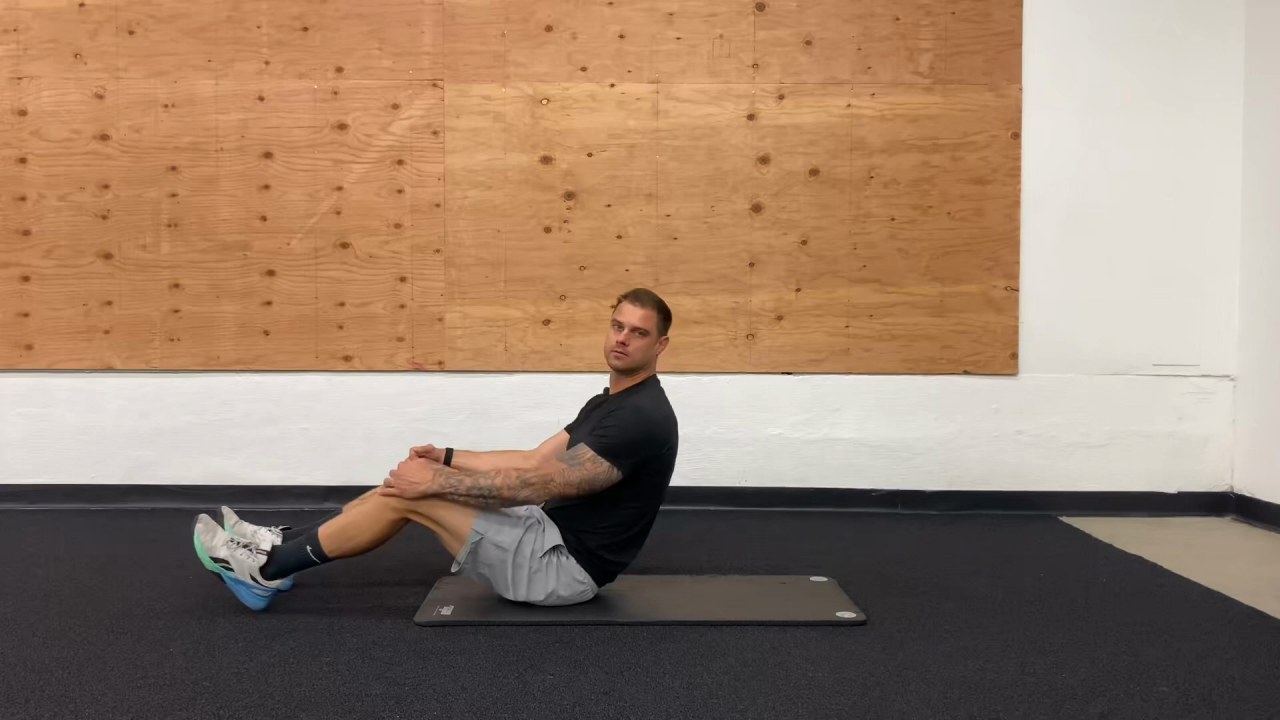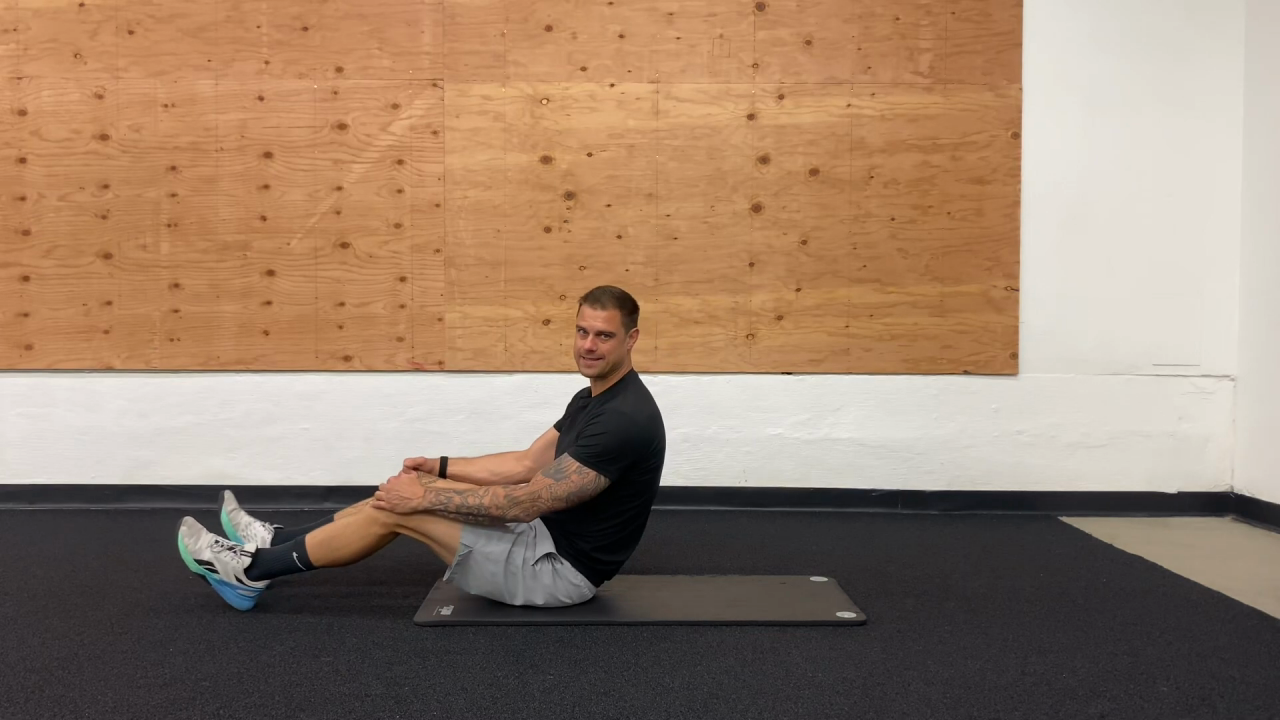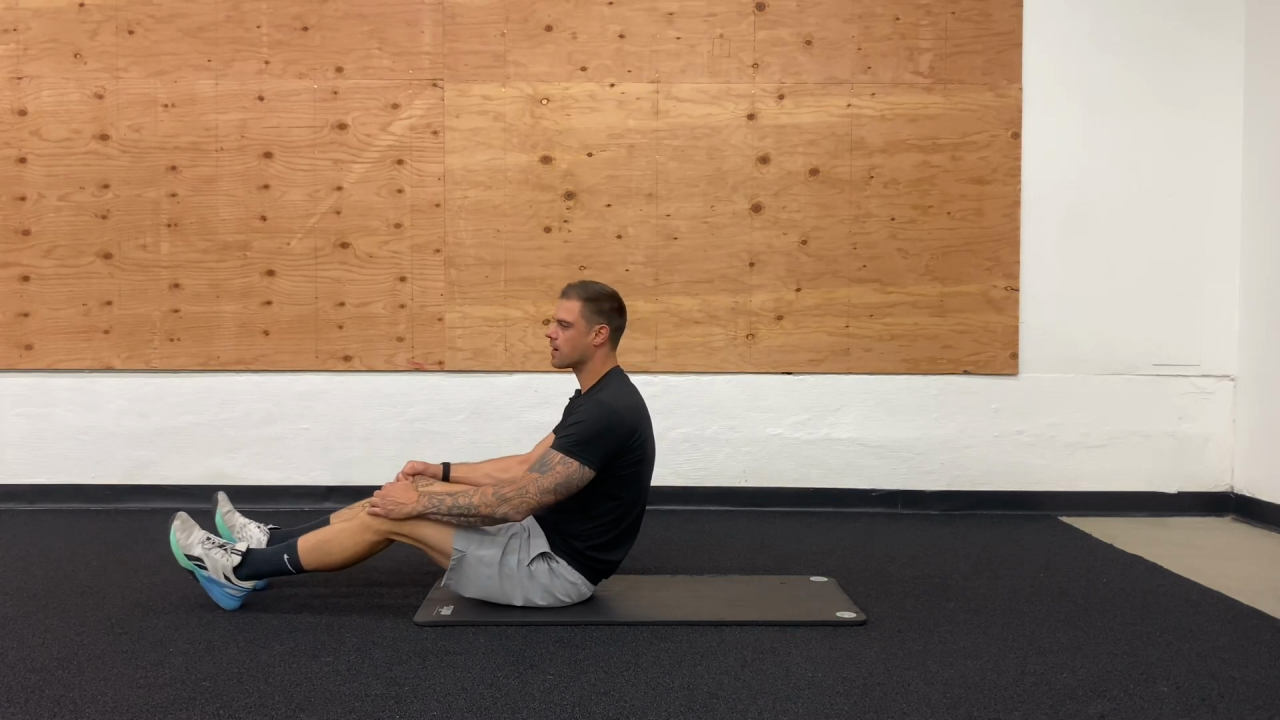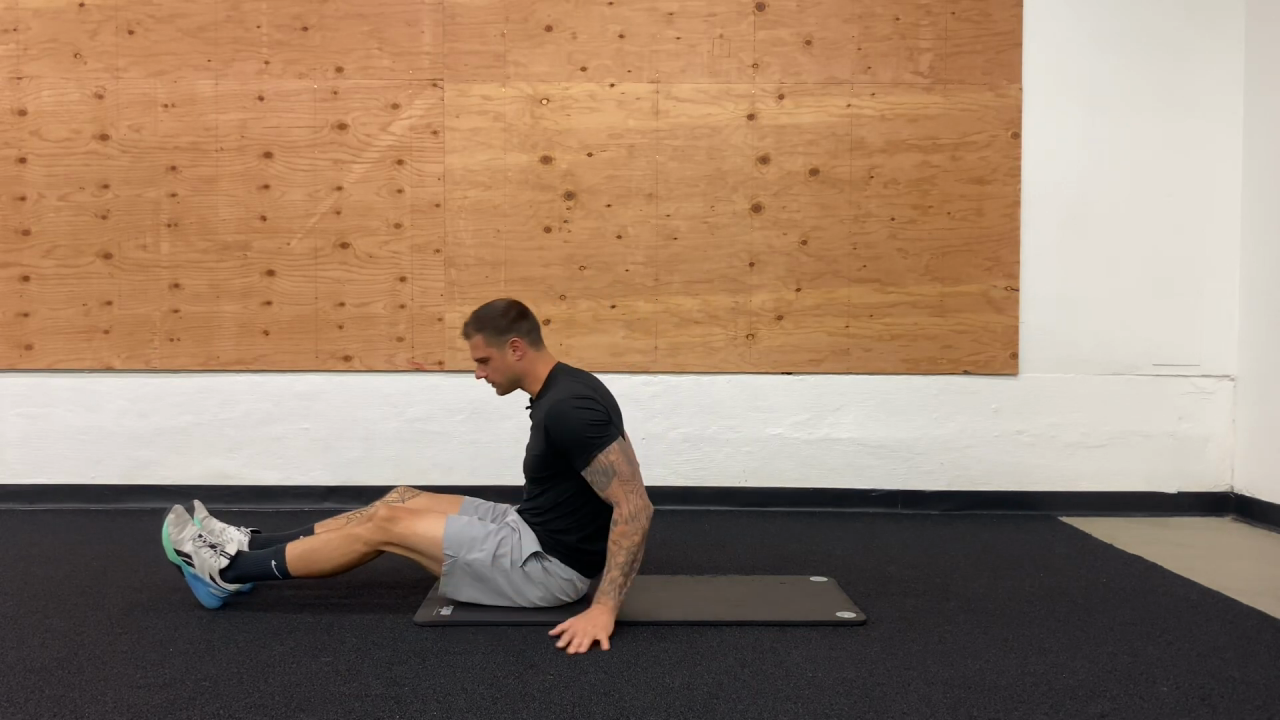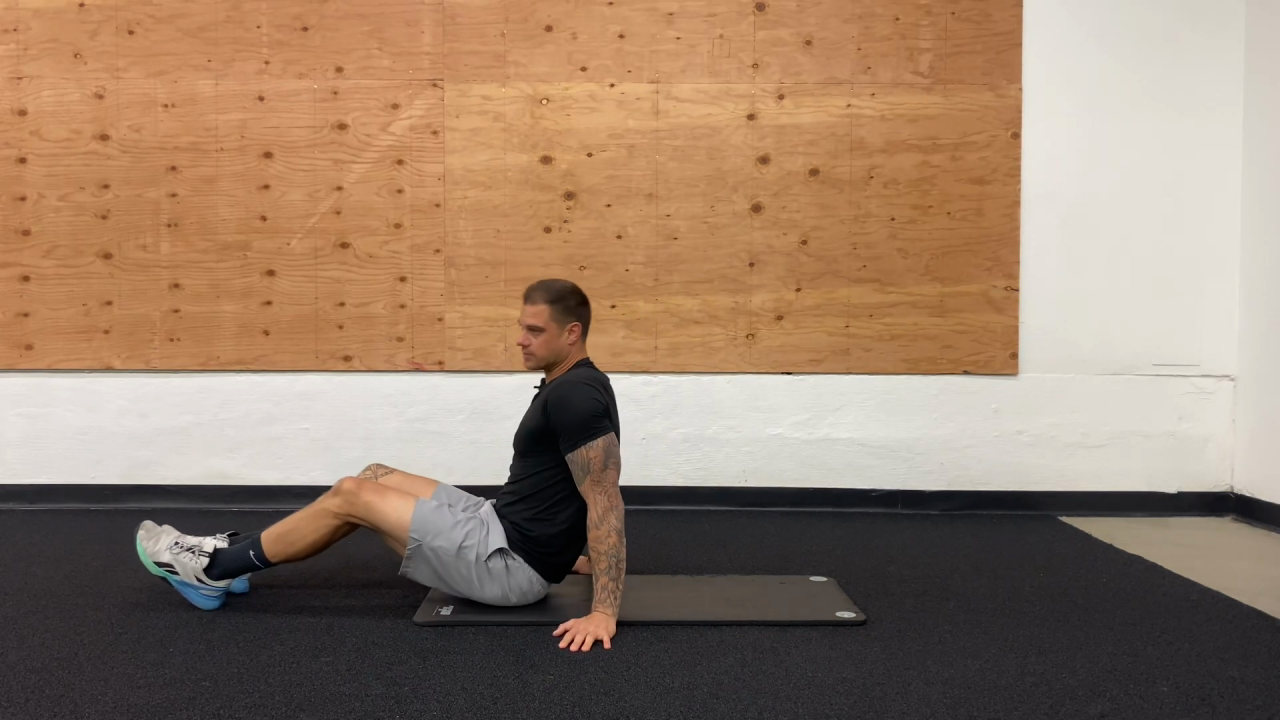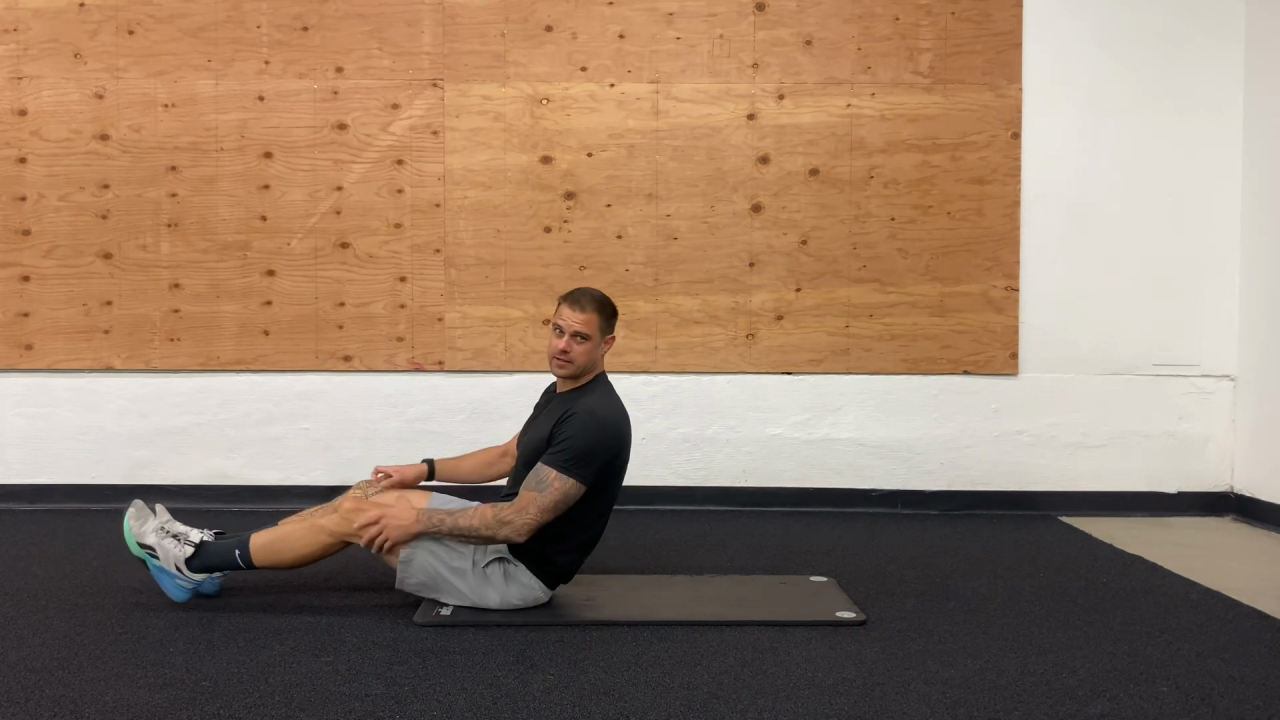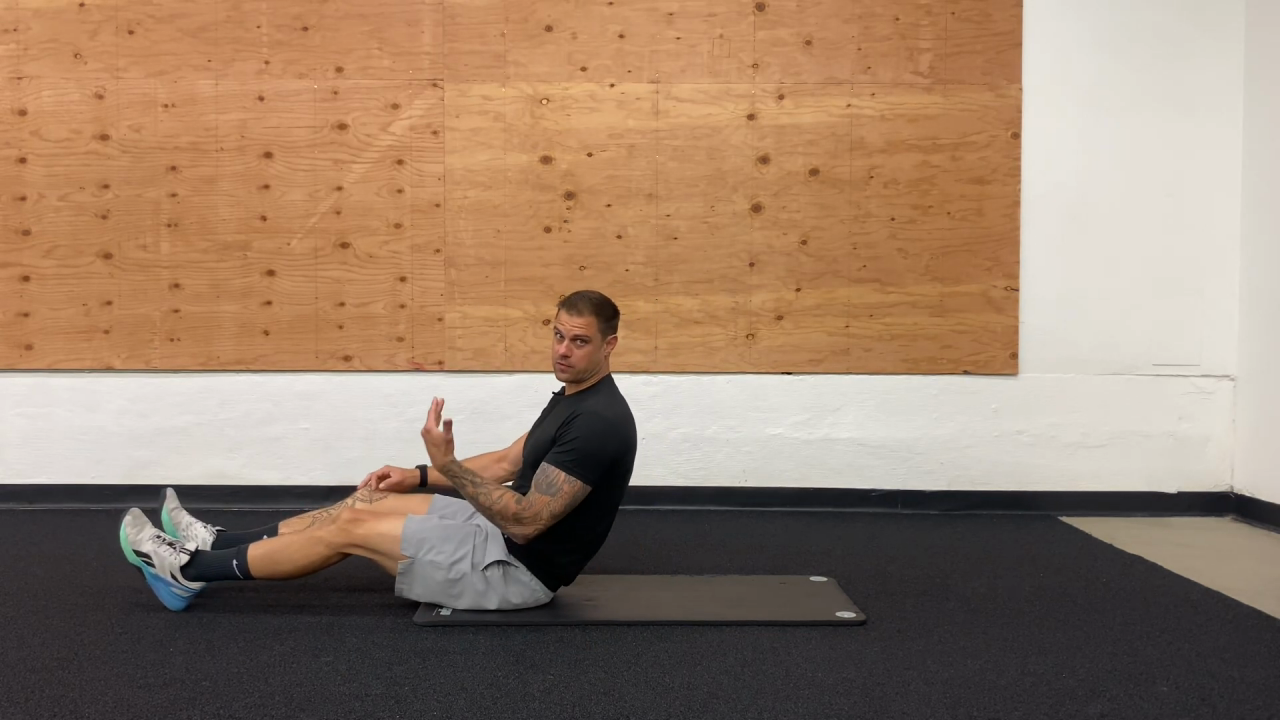
dt=0.7s
person 1, frame 1
left shoulder: (640, 418)
right shoulder: (610, 403)
left elbow: (537, 485)
right elbow: (536, 463)
left wrist: (436, 482)
right wrist: (445, 458)
left hip: (562, 567)
right hip: (556, 535)
left knee: (410, 496)
right knee: (411, 480)
left ankle: (266, 569)
right ankle: (280, 545)
person 1, frame 2
left shoulder: (625, 421)
right shoulder: (591, 399)
left elbow: (526, 503)
right elbow: (527, 465)
left wrist: (427, 498)
right wrist: (438, 468)
left hip: (559, 567)
right hip: (552, 536)
left knee: (395, 509)
right knee: (411, 486)
left ankle: (248, 569)
right ankle: (273, 541)
person 1, frame 3
left shoulder: (605, 412)
right shoulder: (599, 398)
left elbow: (516, 502)
right elbow: (530, 469)
left wrist: (421, 503)
right wrist: (440, 472)
left hip: (556, 568)
right hip: (552, 540)
left knee: (391, 516)
right knee: (404, 494)
left ankle: (240, 569)
right ankle: (266, 543)
person 1, frame 4
left shoulder: (566, 409)
right shoulder: (567, 388)
left elbow: (635, 506)
left wrist: (604, 608)
left hip: (549, 564)
right hip: (536, 530)
left knee: (388, 525)
right knee: (402, 501)
left ankle: (228, 570)
right ankle: (252, 547)
person 1, frame 5
left shoulder: (574, 395)
right shoulder: (574, 385)
left elbow: (606, 503)
right elbow: (589, 499)
left wrist: (603, 612)
right wrist: (568, 546)
left hip: (510, 562)
right hip: (504, 528)
left knee: (351, 496)
right knee: (375, 478)
left ankle: (212, 570)
right ankle: (231, 551)
person 1, frame 6
left shoulder: (592, 419)
right shoulder: (562, 393)
left elbow: (517, 522)
right elbow: (510, 456)
left wrist: (419, 520)
right wrist: (424, 470)
left hip: (518, 570)
right hip: (506, 543)
left knee: (354, 519)
right knee: (366, 496)
left ankle: (193, 562)
right ankle: (210, 548)
person 1, frame 7
left shoulder: (597, 422)
right shoulder: (573, 398)
left elbow: (524, 522)
right elbow: (509, 462)
left wrist: (448, 464)
right wrist: (418, 477)
left hip: (515, 569)
right hip: (504, 536)
left knee: (351, 528)
right knee: (367, 501)
left ankle: (189, 569)
right ankle: (213, 544)
